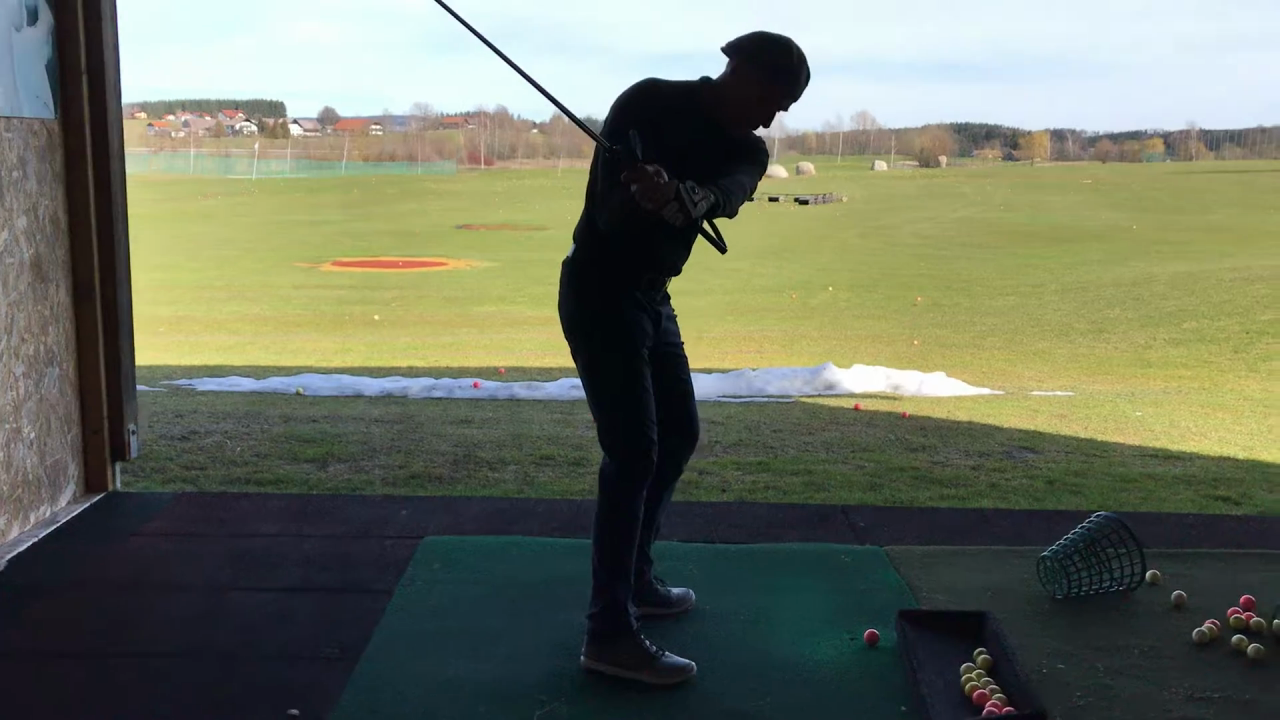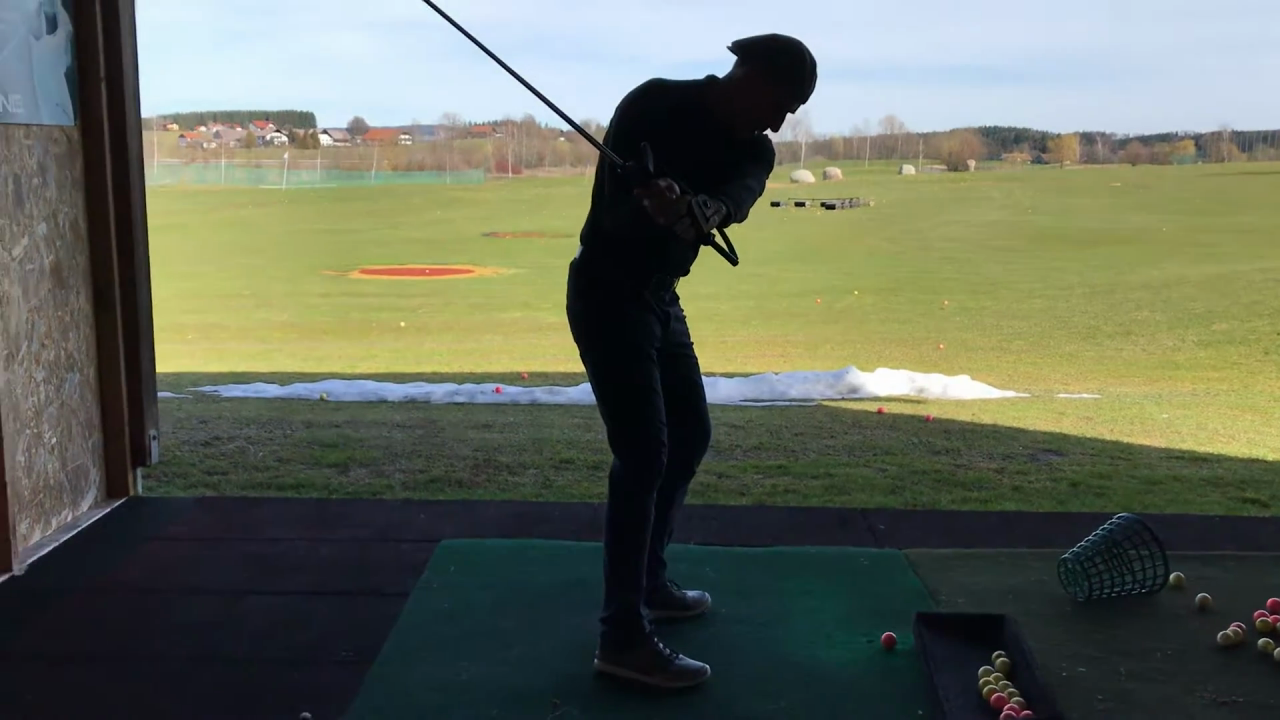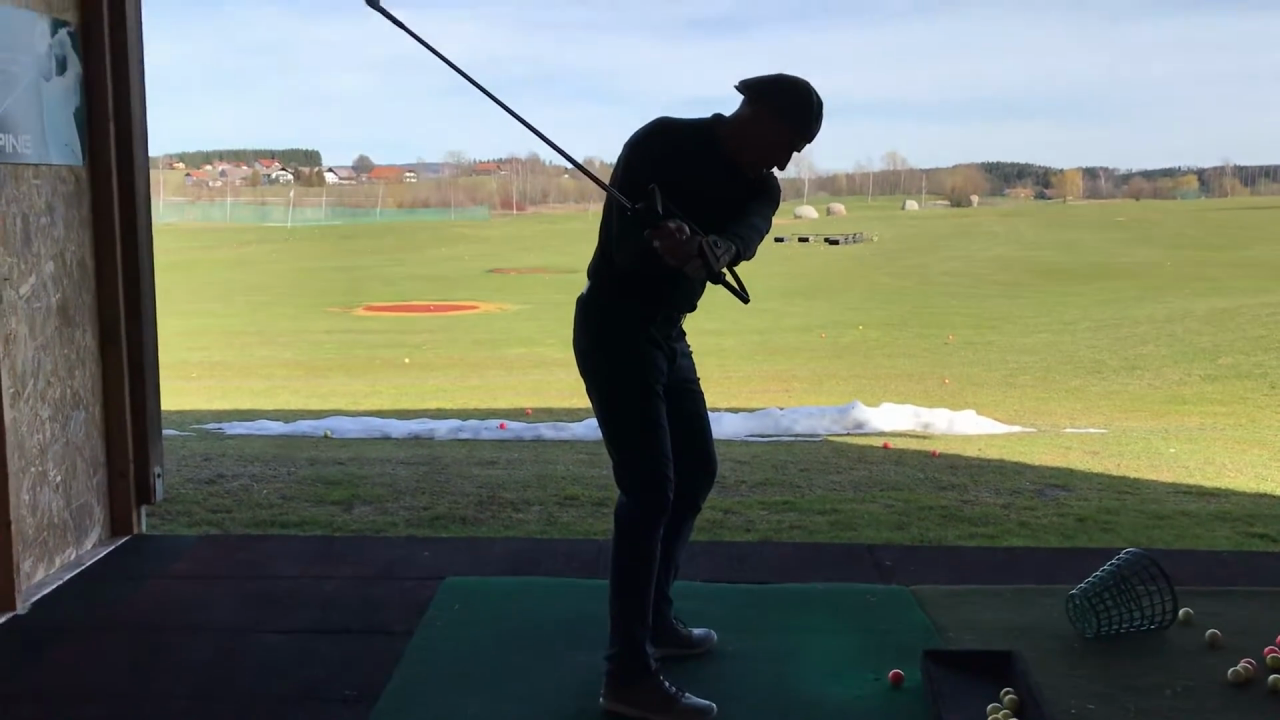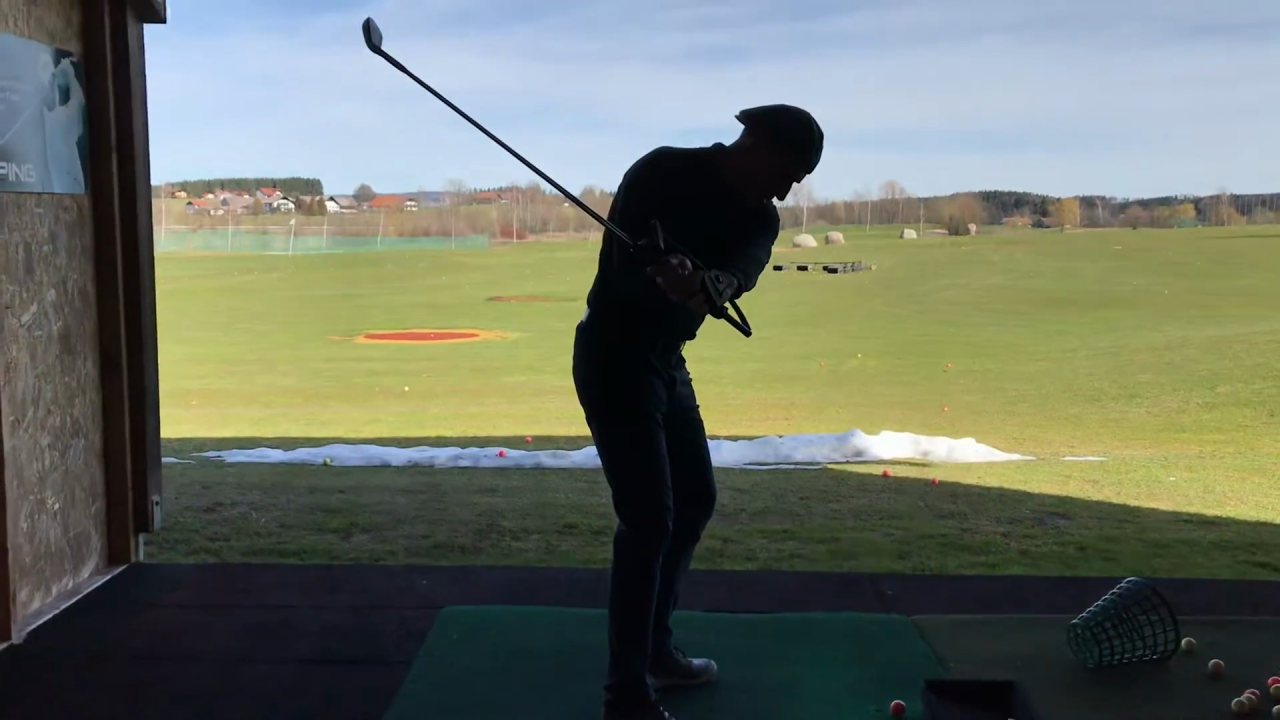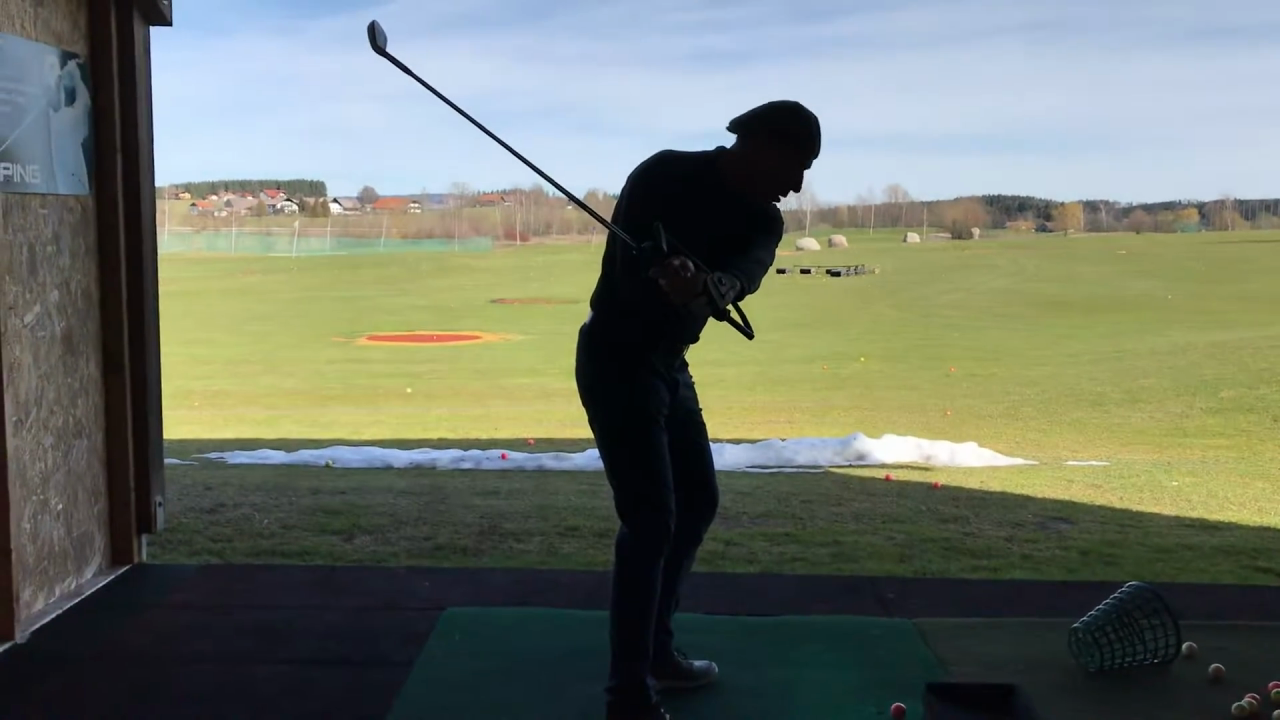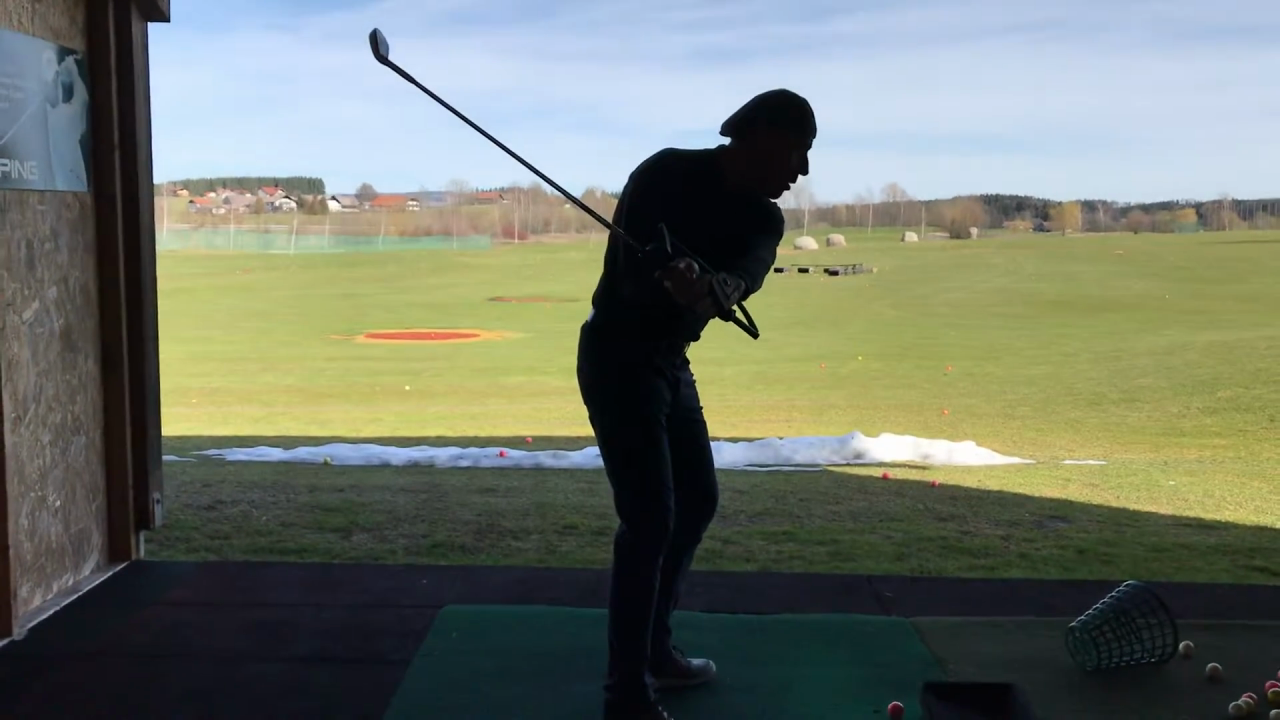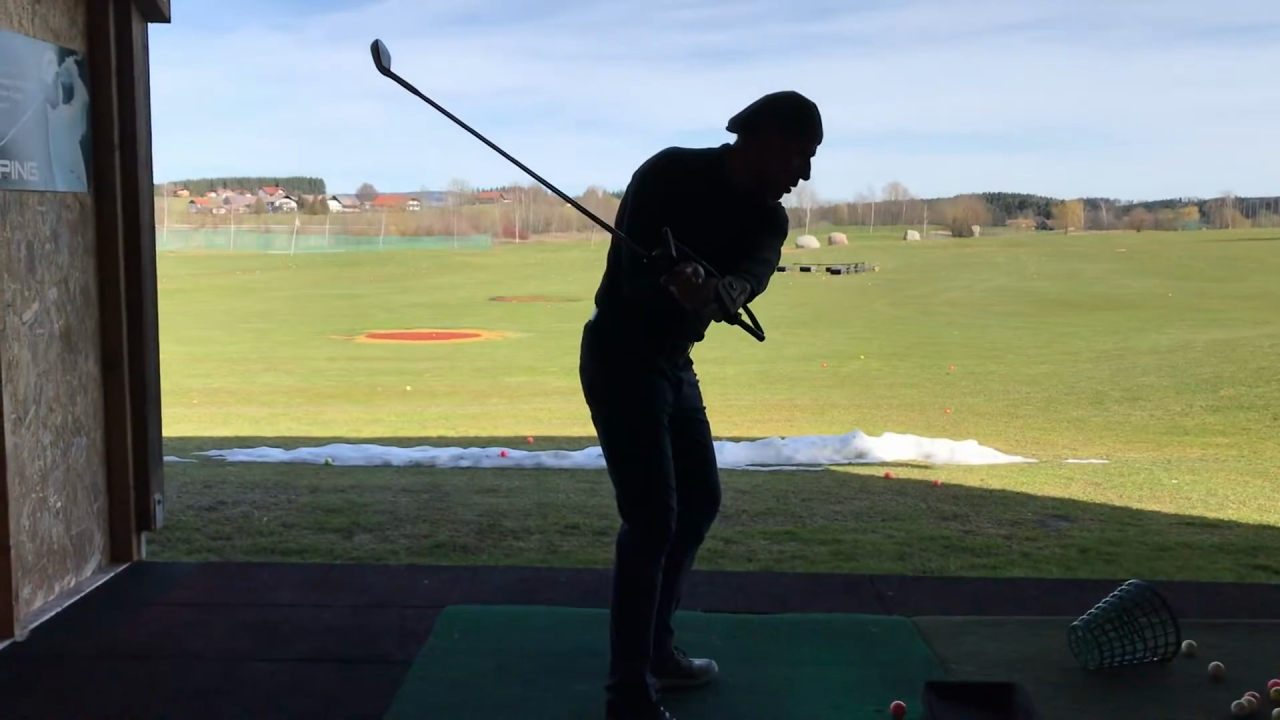
dt=0.7s
person 1, frame 1
left shoulder: (748, 151)
right shoulder: (649, 103)
left elbow: (727, 197)
right elbow: (609, 210)
left wrist: (680, 198)
right wrist: (650, 201)
left hip: (650, 294)
right hip: (601, 292)
left knee: (677, 436)
right knee: (633, 453)
left ankle: (634, 579)
right ankle: (608, 633)
person 1, frame 2
left shoulder: (753, 150)
right shoulder: (653, 105)
left elbow: (737, 202)
right elbow: (614, 212)
left wrist: (694, 211)
right wrist: (659, 210)
left hip: (659, 295)
right hip: (609, 292)
left knee: (689, 437)
right knee: (644, 454)
left ankle: (648, 581)
right ankle: (621, 636)
person 1, frame 3
left shoulder: (759, 185)
right shoulder: (661, 143)
left elbow: (746, 237)
right elbow: (623, 244)
left wrist: (710, 249)
right wrist: (667, 249)
left hip: (666, 330)
right hip: (615, 328)
left knee: (695, 472)
right knee: (649, 490)
left ankle: (653, 619)
person 1, frame 4
left shoulder: (758, 216)
right shoulder: (660, 173)
left elbow: (746, 269)
right elbow: (623, 274)
left wrist: (709, 283)
right wrist: (668, 283)
left hip: (665, 359)
right hip: (615, 357)
left knee: (695, 500)
right knee: (649, 519)
left ankle: (653, 648)
person 1, frame 5
left shoulder: (763, 218)
right shoulder: (663, 177)
left elbow: (749, 271)
right elbow: (626, 277)
left wrist: (715, 286)
right wrist: (669, 286)
left hip: (668, 362)
right hip: (617, 360)
left knee: (697, 503)
right knee: (650, 521)
left ankle: (655, 651)
person 1, frame 6
left shoulder: (763, 217)
right shoulder: (665, 175)
left elbow: (751, 270)
right elbow: (630, 277)
left wrist: (720, 288)
right wrist: (676, 286)
left hip: (670, 360)
right hip: (619, 357)
left knee: (697, 502)
right knee: (650, 518)
left ankle: (654, 649)
person 1, frame 7
left shoulder: (768, 215)
right shoulder: (669, 174)
left elbow: (756, 271)
right elbow: (633, 277)
left wrist: (723, 291)
right wrist: (679, 288)
left hip: (673, 359)
right hip: (621, 357)
left knee: (699, 501)
right knee: (651, 519)
left ankle: (655, 649)
